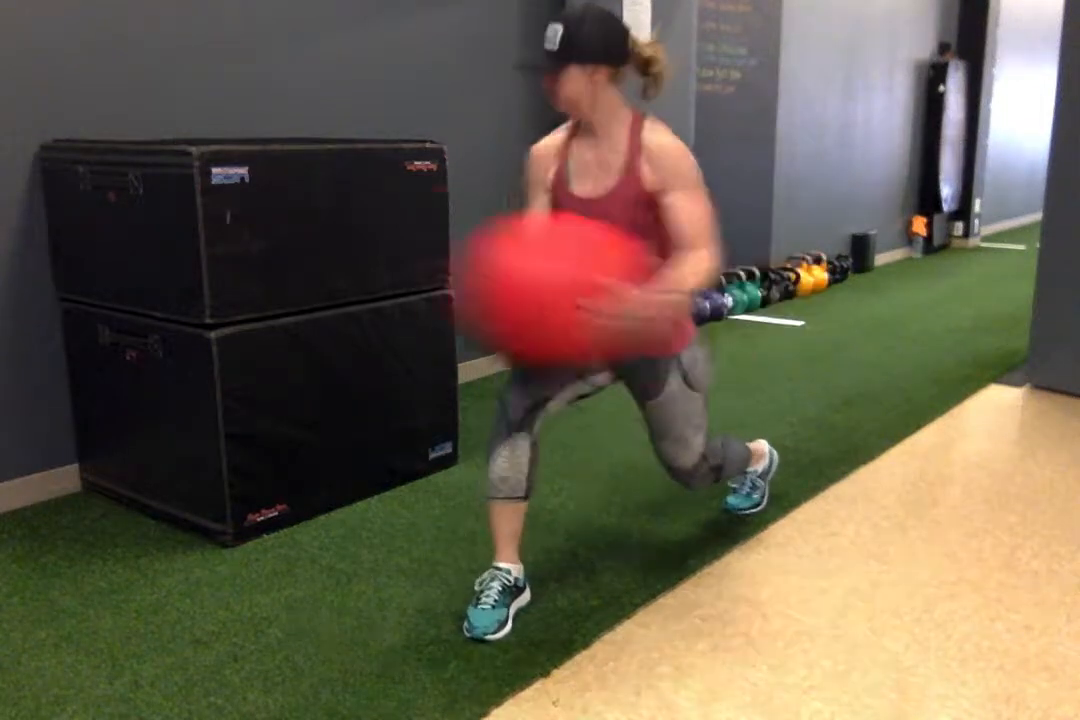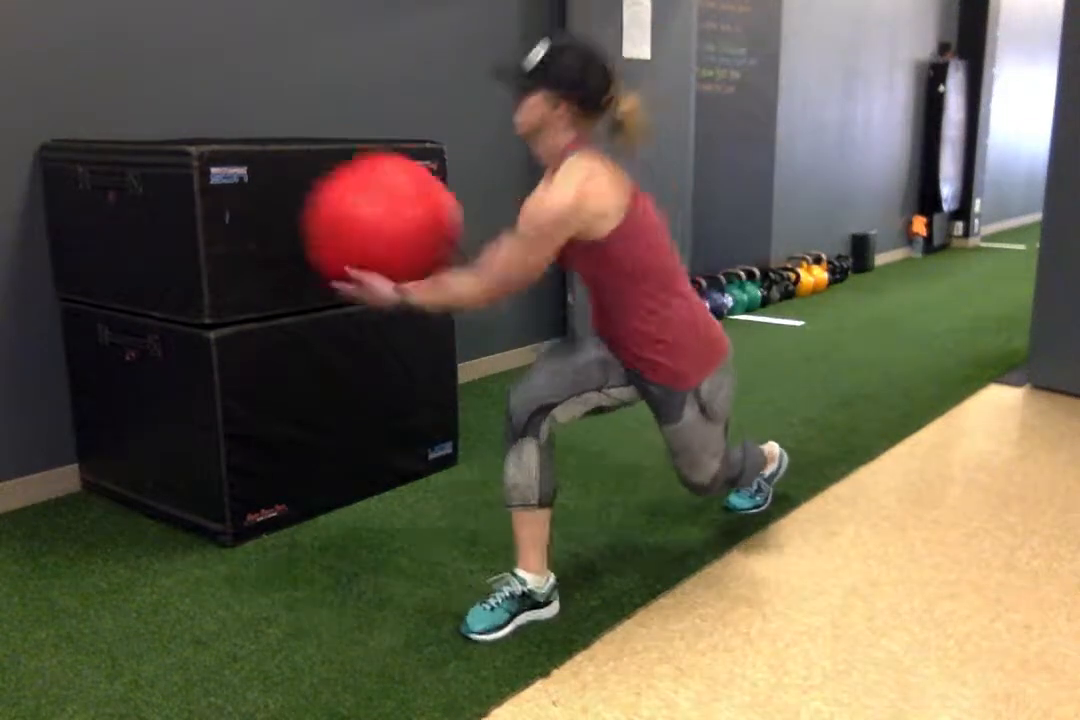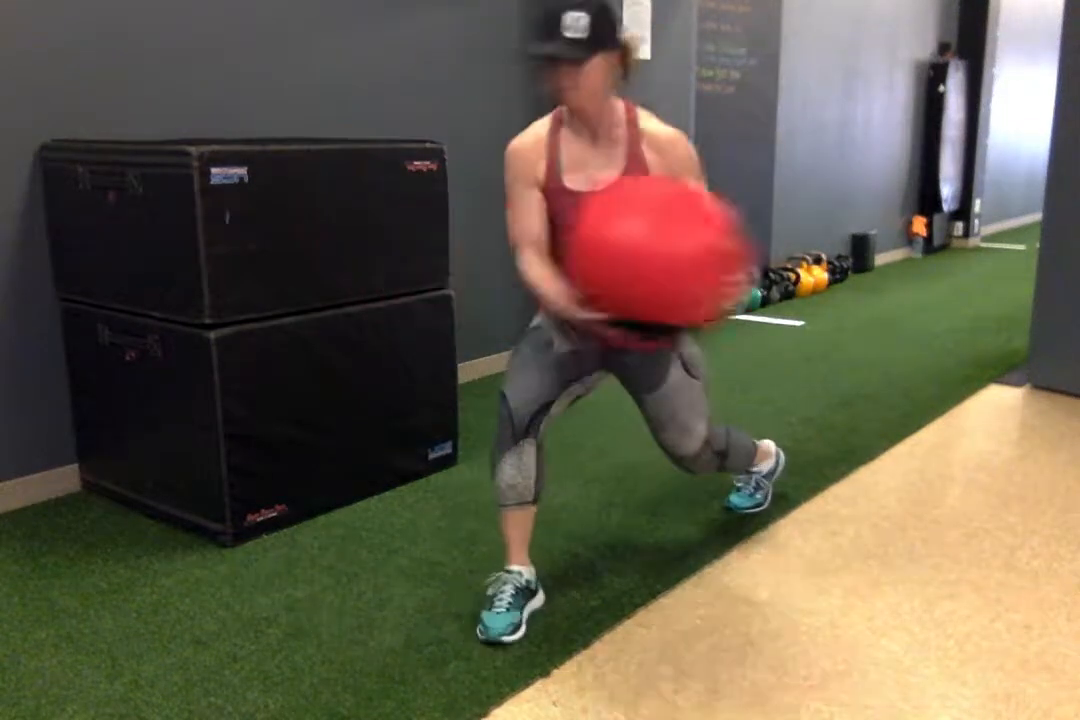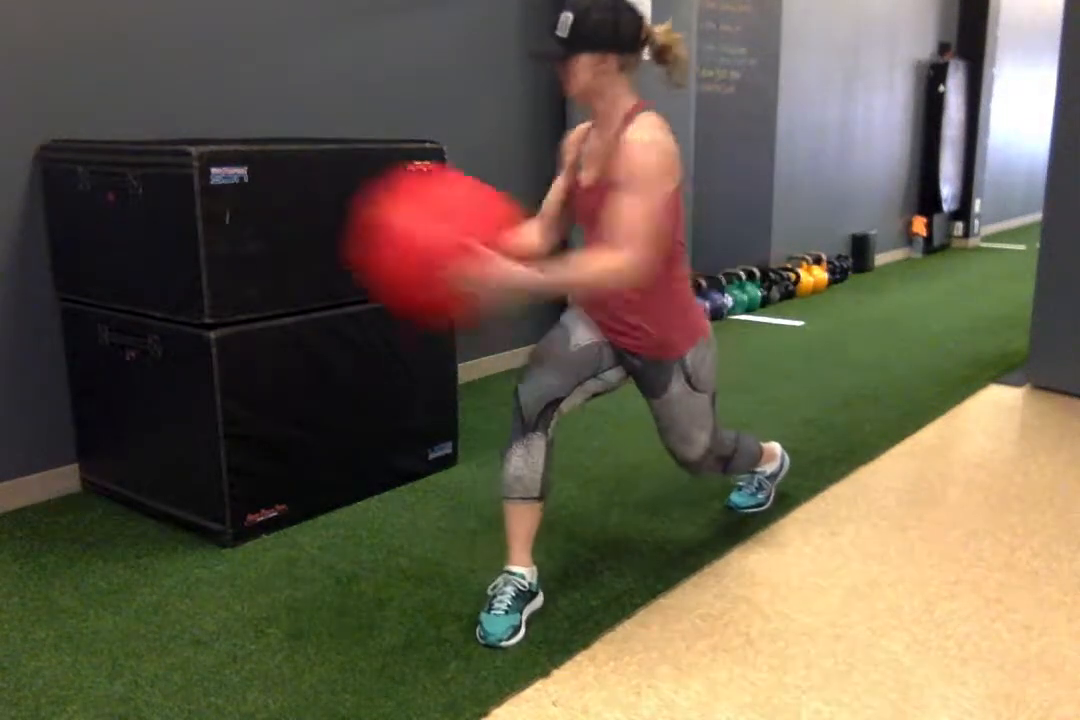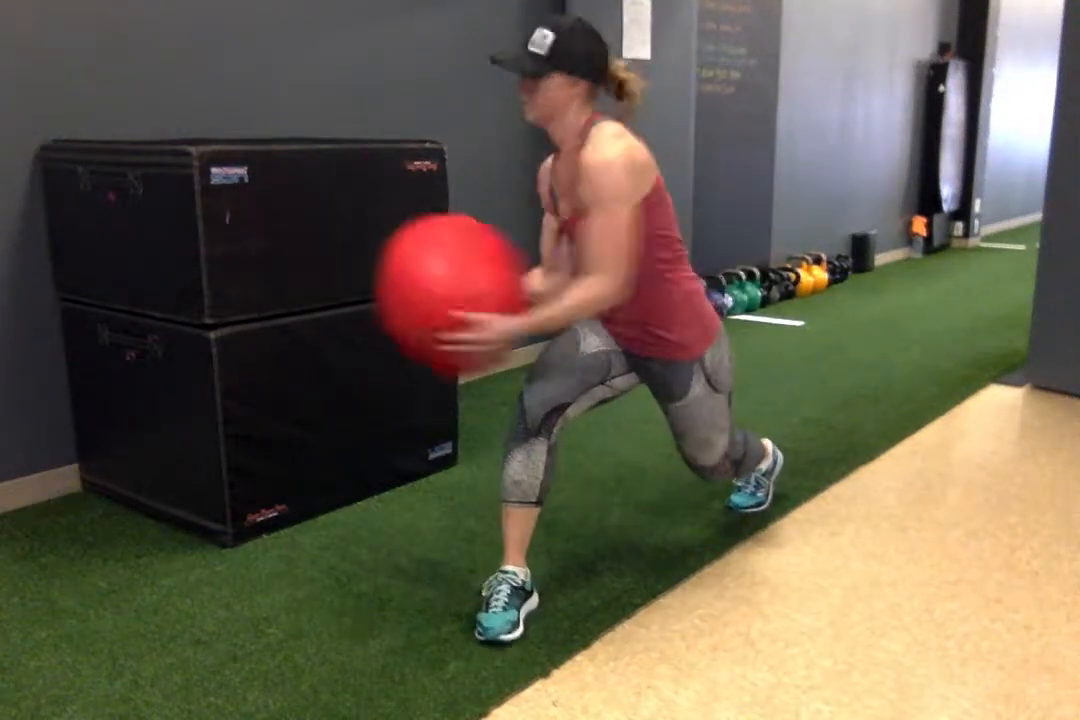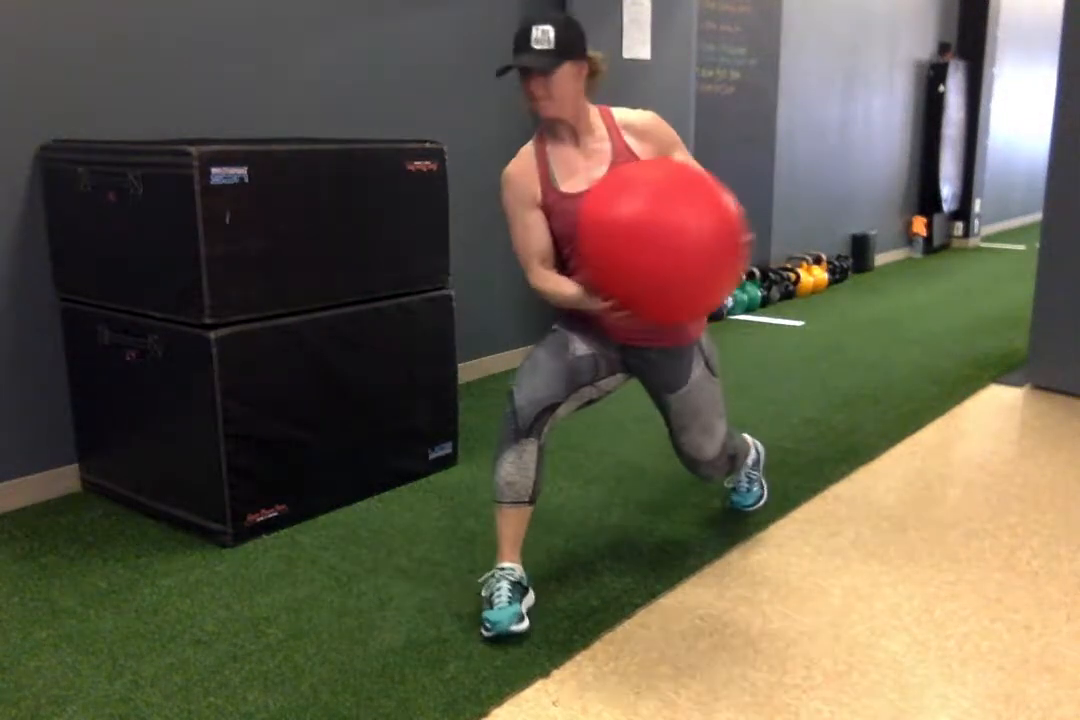
dt=0.5s
person 1, frame 1
left shoulder: (662, 152)
right shoulder: (548, 154)
left elbow: (701, 254)
left wrist: (659, 297)
left hip: (658, 334)
left knee: (688, 464)
right knee: (516, 404)
left ankle: (757, 458)
right ankle: (505, 573)
person 1, frame 2
left shoulder: (565, 195)
right shoulder: (566, 175)
left elbow: (488, 286)
right elbow: (511, 272)
left wrist: (399, 294)
right wrist: (426, 281)
left hip: (685, 358)
right hip: (617, 340)
left knee: (705, 476)
right knee: (529, 415)
left ankle: (765, 458)
right ankle: (532, 583)
person 1, frame 3
left shoulder: (663, 143)
right shoulder: (529, 149)
right elbow: (530, 253)
right wrist: (564, 304)
left hip: (651, 331)
right hip: (571, 322)
left knee: (690, 446)
right knee: (517, 411)
left ankle: (762, 458)
right ankle: (518, 577)
person 1, frame 4
left shoulder: (645, 145)
right shoulder: (579, 139)
left elbow: (630, 263)
right elbow: (543, 229)
left wrist: (526, 281)
right wrist: (500, 262)
left hip: (664, 334)
right hip: (595, 321)
left knee: (699, 453)
right knee: (532, 404)
left ankle: (770, 462)
right ankle: (518, 577)
person 1, frame 5
left shoulder: (609, 159)
right shoulder: (551, 170)
left elbow: (606, 283)
right elbow: (557, 274)
left wrist: (514, 328)
left hip: (678, 337)
right hip: (611, 330)
left knee: (709, 459)
right knee: (536, 410)
left ankle: (760, 458)
right ankle: (512, 579)
person 1, frame 6
left shoulder: (641, 128)
right shoulder: (522, 173)
right elbow: (540, 272)
right wrist: (591, 300)
left hip: (671, 329)
right hip: (590, 327)
left knee: (704, 455)
right knee: (524, 412)
left ankle: (746, 455)
right ankle: (507, 576)
